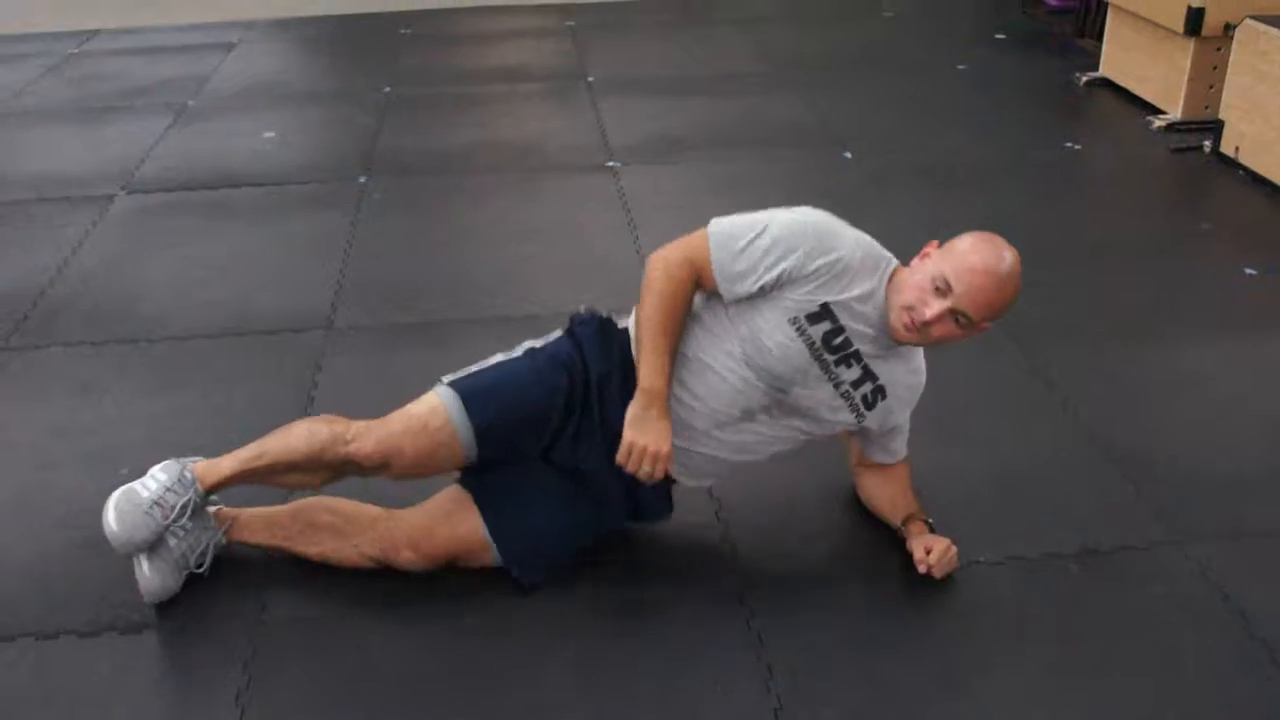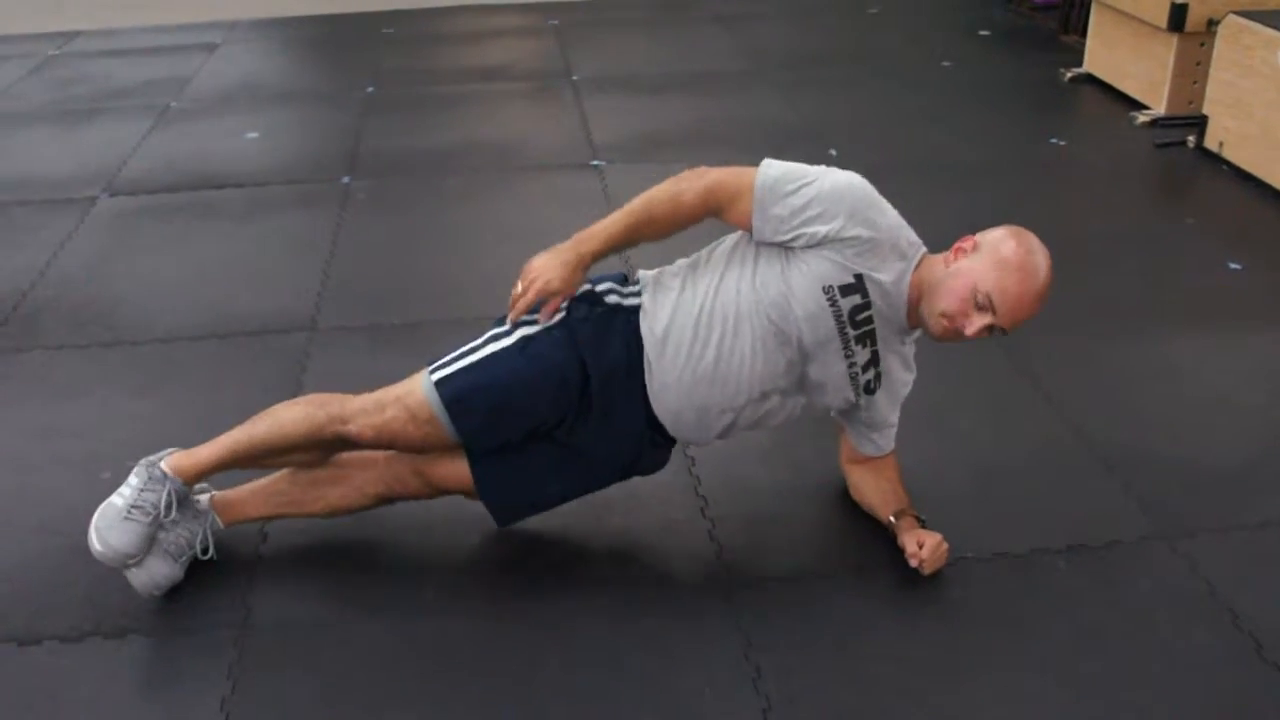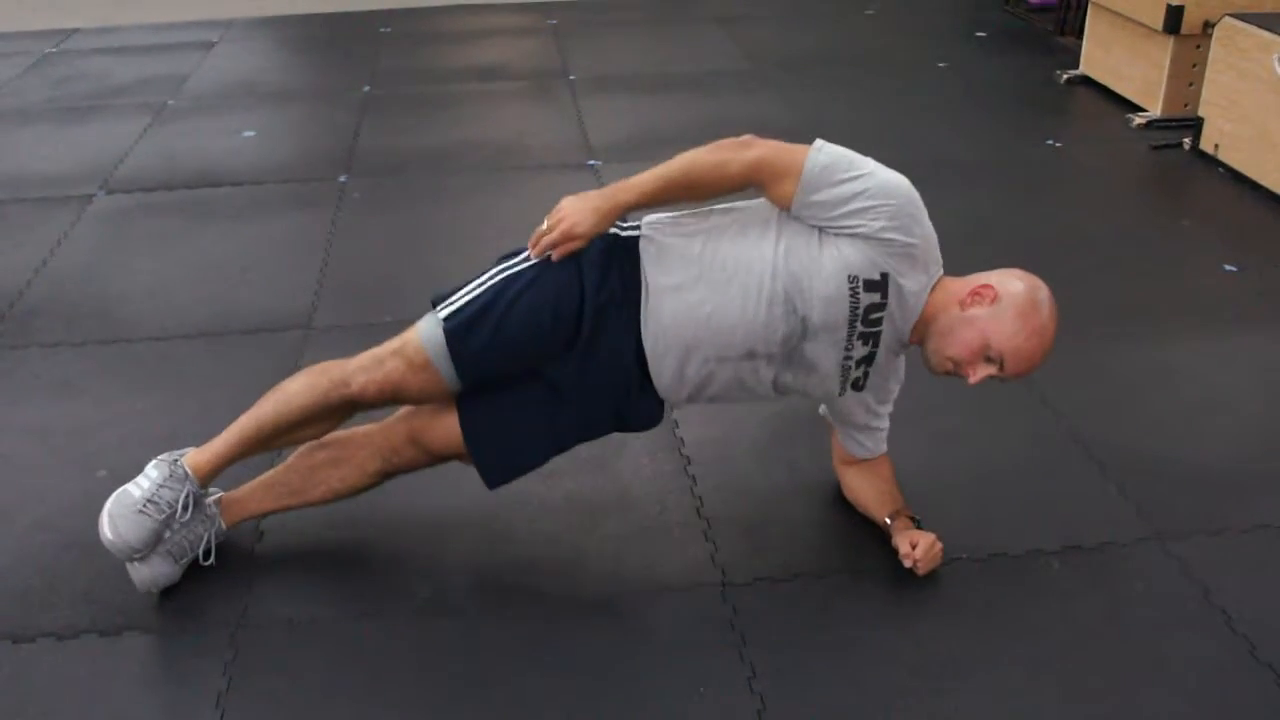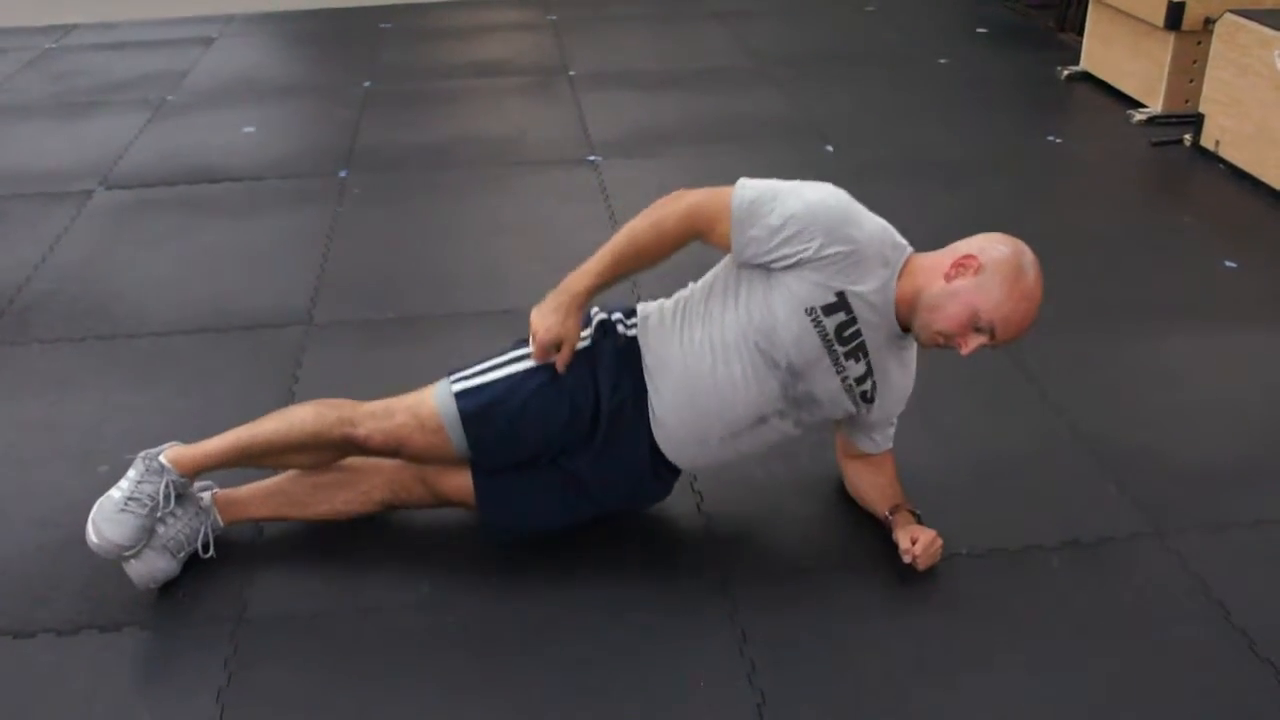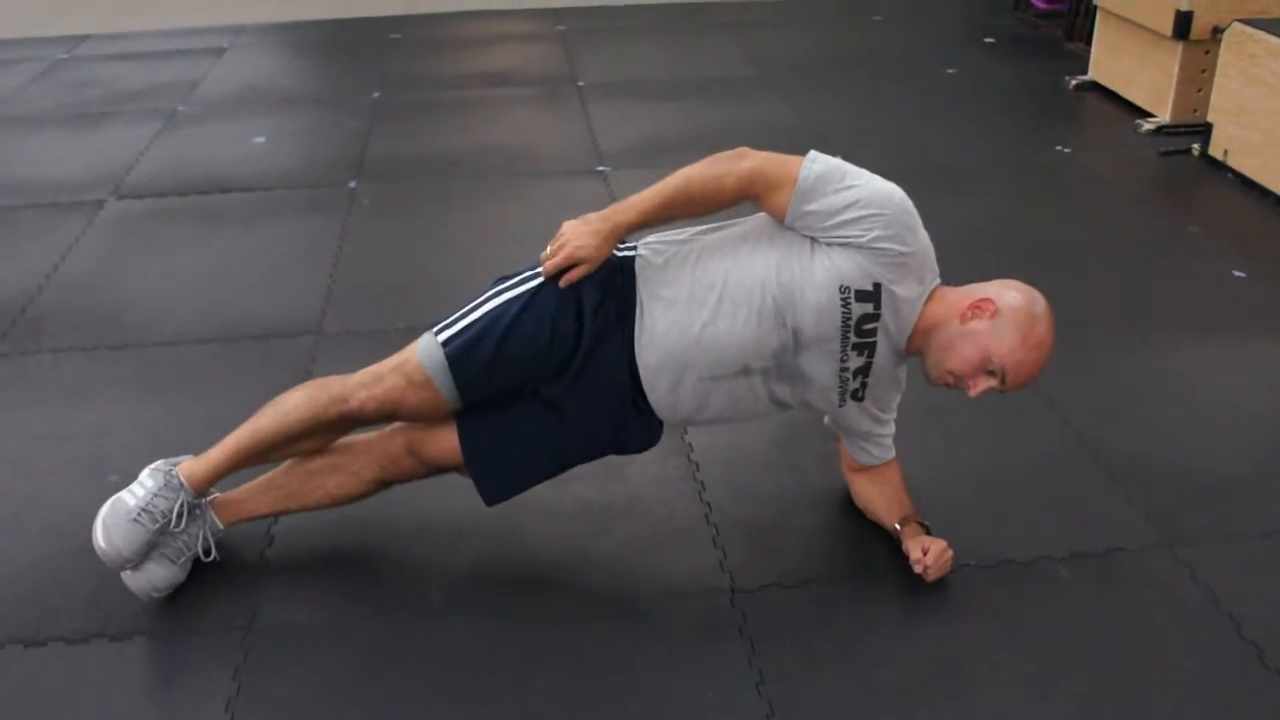
dt=1s
person 1, frame 1
left shoulder: (897, 383)
right shoulder: (826, 247)
left elbow: (876, 466)
right elbow: (674, 263)
left wrist: (916, 529)
right wrist: (650, 402)
left hip: (634, 481)
right hip: (601, 376)
left knee: (415, 546)
right knee: (386, 447)
left ankle: (212, 533)
right ankle: (196, 480)
person 1, frame 2
left shoulder: (892, 369)
right shoulder: (858, 216)
left elbow: (864, 458)
right elbow: (707, 189)
left wrist: (908, 523)
right wrist: (574, 251)
left hip: (632, 436)
right hip: (607, 343)
left knee: (417, 474)
right knee: (378, 422)
left ankle: (206, 518)
right ankle: (177, 474)
person 1, frame 3
left shoulder: (879, 368)
right shoulder: (895, 216)
left elbow: (858, 460)
right elbow: (754, 156)
left wrist: (901, 525)
right wrist: (610, 199)
left hip: (623, 383)
right hip: (605, 282)
left knee: (416, 441)
right knee: (379, 379)
left ankle: (211, 518)
right ankle: (190, 473)
person 1, frame 4
left shoulder: (893, 375)
right shoulder: (836, 229)
left elbow: (861, 456)
right elbow: (686, 209)
left wrist: (903, 521)
right wrist: (569, 295)
left hip: (636, 465)
right hip: (614, 376)
left knee: (414, 484)
right knee: (387, 430)
left ankle: (206, 513)
right ankle: (177, 467)
person 1, frame 5
left shoulder: (879, 380)
right shoulder: (890, 227)
left elbow: (866, 463)
right elbow: (750, 167)
left wrist: (912, 530)
right wrist: (611, 218)
left hip: (621, 405)
right hip: (603, 305)
left knee: (415, 452)
right knee: (378, 395)
left ankle: (207, 520)
right ankle: (186, 482)
